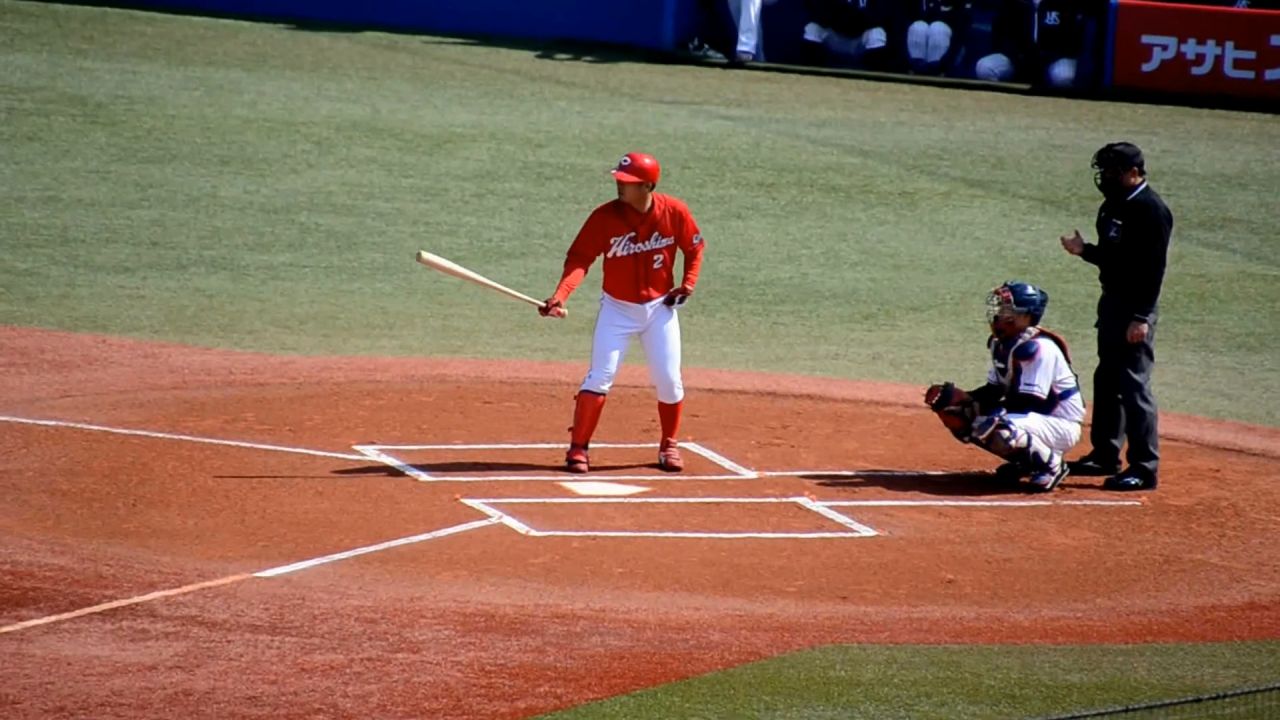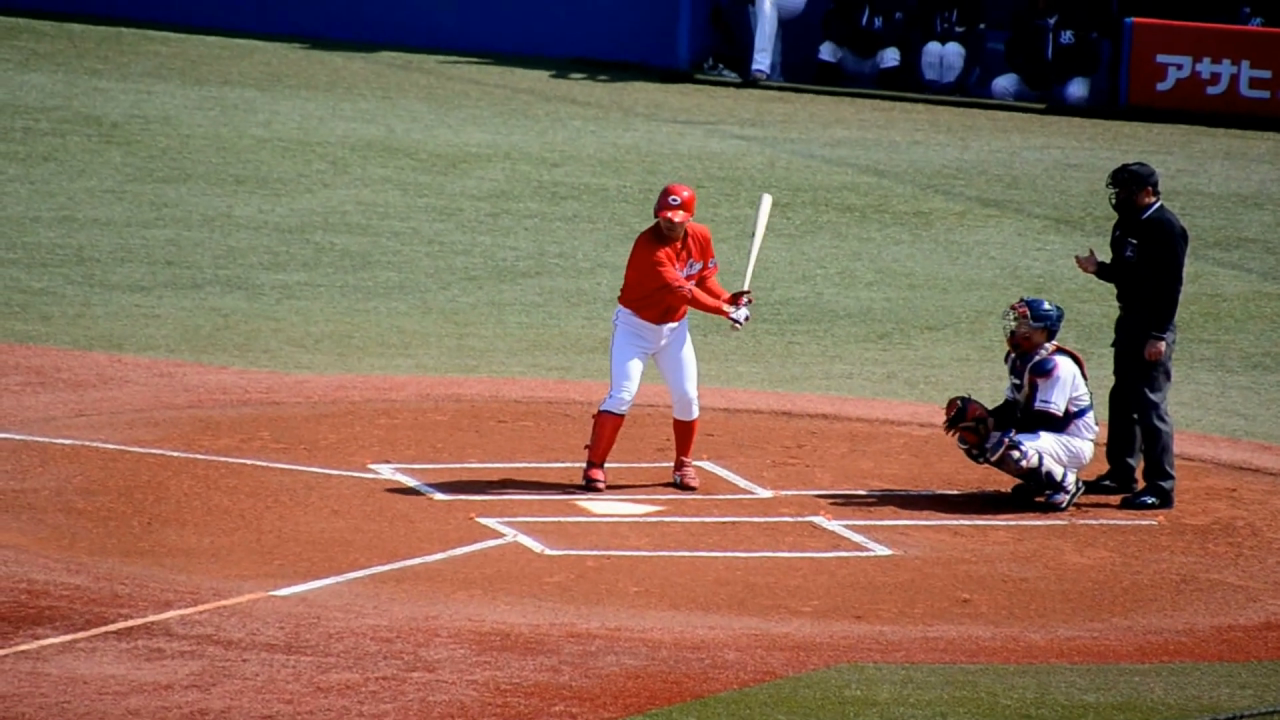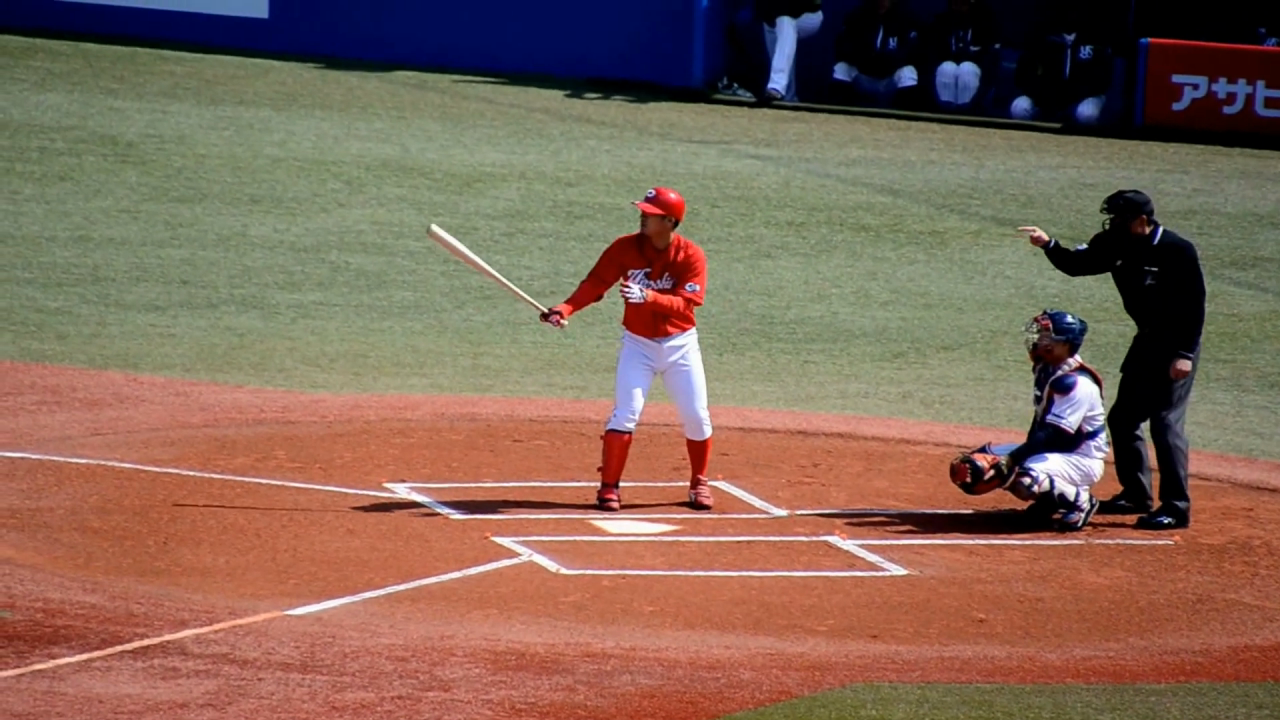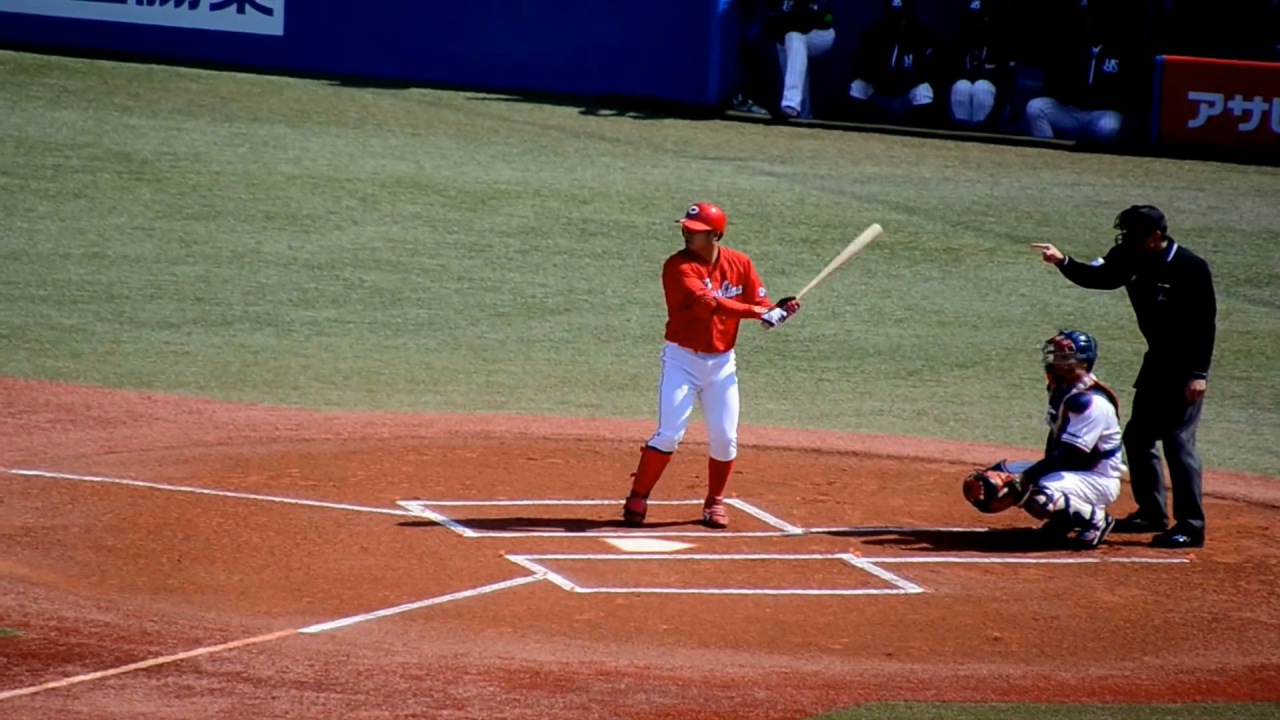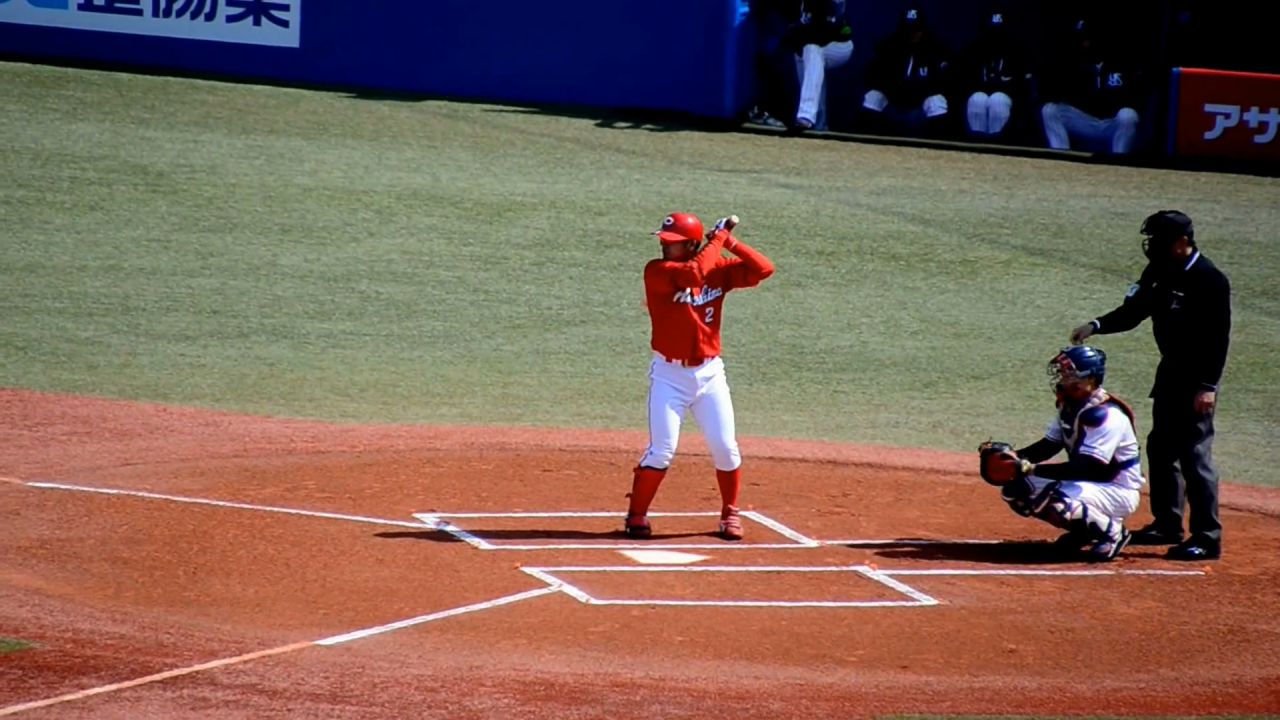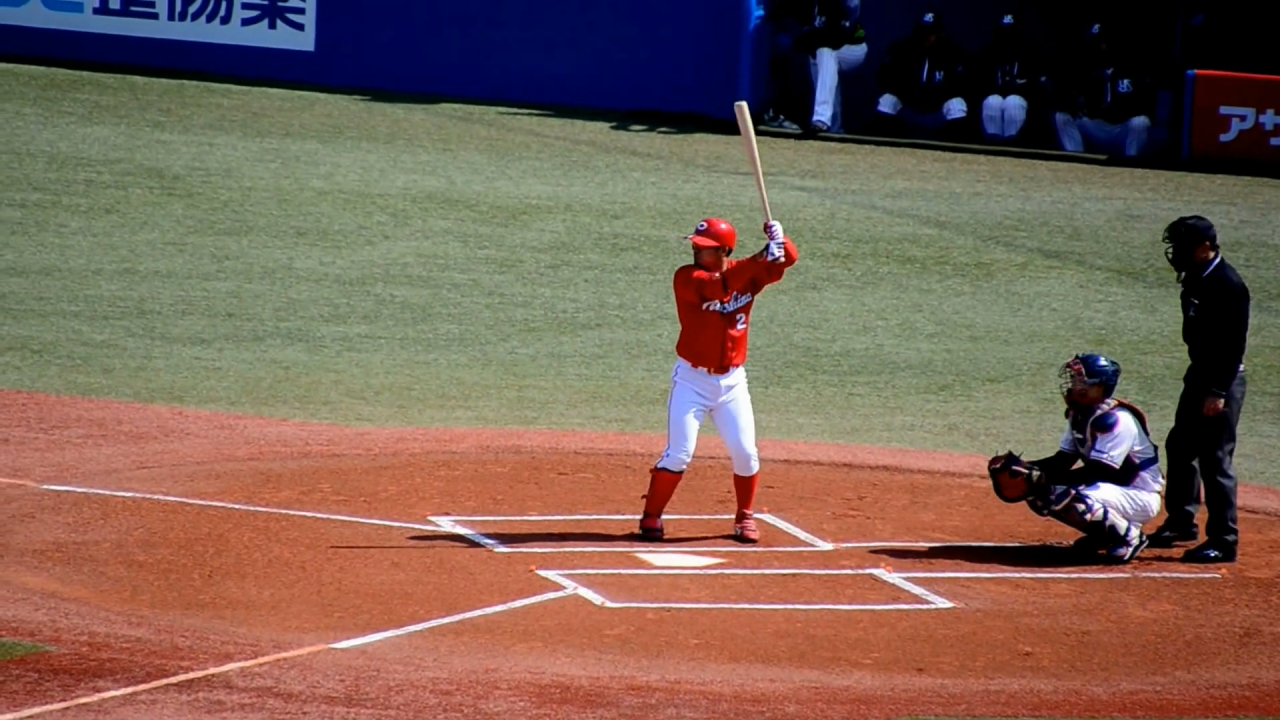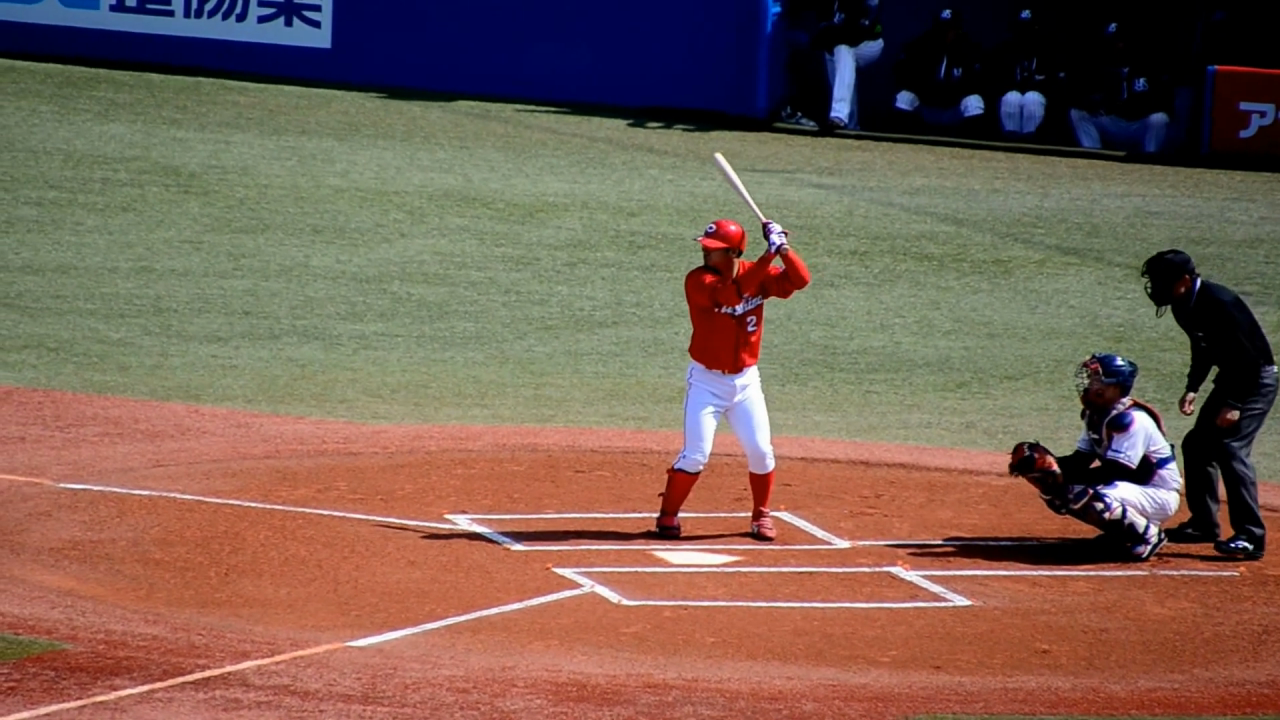
dt=0.7s
person 1, frame 1
left shoulder: (1151, 210)
right shoulder: (1113, 205)
left elbow: (1154, 268)
left wrist: (1140, 317)
right wrist: (1085, 251)
left hip: (1135, 307)
right hip: (1111, 302)
left knee: (1134, 385)
right knee: (1107, 381)
left ankle: (1144, 469)
right ankle: (1105, 455)
person 1, frame 2
left shoulder: (1166, 228)
right shoulder: (1127, 223)
left elbow: (1171, 286)
left wrist: (1159, 335)
right wrist: (1098, 269)
left hip: (1152, 327)
right hip: (1128, 321)
left knee: (1150, 404)
right knee: (1122, 399)
left ankle: (1161, 488)
right ankle: (1122, 474)
person 1, frame 3
left shoulder: (1177, 250)
right shoulder: (1115, 245)
left elbow: (1195, 304)
right elbow: (1078, 264)
left wrist: (1185, 353)
right wrist: (1048, 244)
left hip: (1176, 347)
right hip: (1146, 341)
left knee: (1166, 421)
right knee: (1122, 419)
left ankle: (1176, 507)
right ankle: (1137, 494)
person 1, frame 4
left shoulder: (1191, 268)
right shoulder: (1131, 259)
left elbow: (1205, 323)
right elbow: (1097, 276)
left wrist: (1199, 373)
right wrist: (1062, 261)
left hip: (1185, 366)
right hip: (1156, 360)
left knee: (1178, 440)
right knee: (1138, 437)
left ankle: (1191, 526)
right ankle: (1152, 513)
person 1, frame 5
left shoulder: (1209, 279)
right shoulder: (1157, 271)
left elbow: (1218, 335)
right elbow: (1132, 311)
left wrist: (1207, 385)
right wrist: (1096, 326)
left hip: (1196, 376)
right hip: (1169, 371)
left knee: (1194, 453)
right knee: (1161, 448)
left ankle: (1207, 538)
right ankle: (1166, 524)
person 1, frame 6
left shoulder: (1228, 284)
right shoulder: (1195, 277)
left elbow: (1235, 342)
left wrist: (1219, 391)
left hip: (1221, 382)
right hip: (1199, 375)
left knee: (1215, 459)
right knee: (1180, 447)
left ankle: (1224, 541)
right ankle: (1181, 521)
person 1, frame 7
left shoulder: (1220, 303)
right shoulder: (1183, 306)
left elbow: (1247, 355)
left wrist: (1233, 404)
right wrist: (1192, 387)
left hip: (1256, 380)
right hip: (1231, 378)
left knee: (1231, 447)
right knee: (1197, 444)
left ankle: (1251, 536)
right ankle: (1204, 523)
person 2, frame 1
left shoulder: (675, 212)
right shoulder: (603, 217)
left elbow: (694, 249)
right elbow: (579, 260)
left wrist: (688, 284)
right wrist: (560, 296)
left hip: (659, 306)
right hip: (616, 307)
left knee: (669, 381)
right knee: (600, 378)
left ankle: (669, 445)
right ankle: (578, 447)
person 2, frame 2
left shoulder: (700, 236)
right shoulder: (648, 247)
left elbow: (703, 276)
right elbow: (680, 291)
left wrist: (728, 298)
right wrist: (725, 310)
left hip: (674, 327)
right hip: (635, 325)
left knee: (686, 397)
right knee: (621, 396)
left ankle: (683, 464)
right ankle: (594, 465)
person 2, frame 3
left shoulder: (691, 255)
right shoulder: (624, 247)
left elbow: (686, 302)
right elbow: (595, 283)
left wrist: (648, 297)
right wrist: (565, 309)
left hip: (681, 344)
right hip: (638, 344)
left knee: (696, 417)
right knee: (626, 415)
left ankle: (699, 483)
right ankle: (609, 486)
person 2, frame 4
left shoulder: (739, 263)
right shoulder: (678, 266)
left elbow: (758, 302)
right elbow: (706, 303)
left wrist: (778, 308)
right wrist: (757, 313)
left hip: (722, 362)
right hip: (682, 359)
left knee: (725, 437)
right knee: (669, 433)
left ankle: (714, 502)
right ankle: (637, 498)
person 2, frame 5
left shoulder: (719, 269)
right shoulder: (656, 270)
left elbow: (764, 269)
right elbow: (694, 273)
left wrist: (729, 240)
right wrist: (719, 237)
left hip: (710, 372)
right hip: (669, 374)
left knee: (725, 447)
right knee: (661, 450)
left ankle: (730, 513)
right ankle: (637, 514)
person 2, frame 6
left shoulder: (747, 272)
right shoulder: (686, 276)
left elbow: (789, 258)
right elbow: (720, 287)
left wrist: (778, 237)
right wrist: (760, 257)
left hip: (732, 380)
right hip: (693, 379)
left knee: (745, 452)
right knee: (679, 453)
left ankle: (744, 517)
right ankle: (651, 516)
person 2, frame 7
left shoulder: (757, 275)
right shoulder: (697, 279)
left elbow: (800, 280)
right elbow: (732, 293)
left wrist: (782, 247)
right wrist: (768, 255)
left hip: (746, 380)
right hip: (707, 380)
left knee: (761, 451)
right knee: (696, 454)
left ankle: (761, 515)
right ankle: (668, 514)
person 3, frame 1
left shoulder: (1037, 348)
right shoulder: (1001, 344)
left elbow: (1029, 403)
right elbow: (993, 392)
left wrist: (976, 408)
right wrist: (961, 398)
left hip: (1060, 425)
right hip: (1031, 418)
left knee: (1001, 431)
right knee: (958, 418)
left ankle: (1051, 464)
right ankle: (1024, 460)
person 3, frame 2
left shoulder: (1055, 365)
right shoulder: (1018, 359)
left elbow: (1044, 421)
right elbow: (1010, 407)
left wrist: (993, 423)
left hip: (1073, 443)
right hip: (1045, 436)
left knee: (1013, 452)
left ankle: (1066, 482)
right ankle: (1038, 480)
person 3, frame 3
left shoulder: (1075, 383)
right shoulder: (1045, 371)
left elbow: (1051, 435)
left wrist: (1011, 460)
right wrist: (1025, 453)
left hip: (1081, 460)
right hip: (1050, 451)
left knee: (1024, 478)
right knee: (982, 459)
left ankle: (1079, 501)
right ankle: (1050, 499)
person 3, frame 4
left shoulder: (1091, 401)
right shoulder: (1061, 389)
left elbow: (1067, 454)
left wrist: (1023, 478)
left hip: (1097, 479)
right hip: (1065, 469)
left knee: (1038, 495)
right knee: (996, 478)
left ankle: (1095, 518)
right ankle: (1063, 516)
person 3, frame 5
left shoulder: (1106, 415)
right shoulder: (1069, 406)
left elbow: (1084, 467)
right elbow: (1048, 447)
left wrist: (1030, 468)
right wrist: (1014, 456)
left hip: (1117, 492)
right hip: (1085, 483)
left knee: (1054, 502)
right knee: (1015, 489)
left ankle: (1111, 531)
right ankle: (1084, 528)
person 3, frame 6
left shoulder: (1115, 420)
right shoulder: (1078, 414)
left elbow: (1094, 473)
right elbow: (1062, 461)
left wrist: (1040, 477)
left hip: (1140, 497)
right hip: (1109, 488)
left knee: (1075, 501)
right knee: (1036, 491)
left ankle: (1129, 536)
right ankle: (1103, 533)
person 3, frame 7
left shoulder: (1131, 420)
right shoulder: (1095, 415)
left elbow: (1112, 473)
right elbow: (1079, 461)
left wrist: (1061, 476)
left hip: (1158, 495)
right hip: (1128, 487)
left knee: (1094, 501)
right knee: (1052, 489)
left ankle: (1148, 534)
right ankle: (1120, 532)
